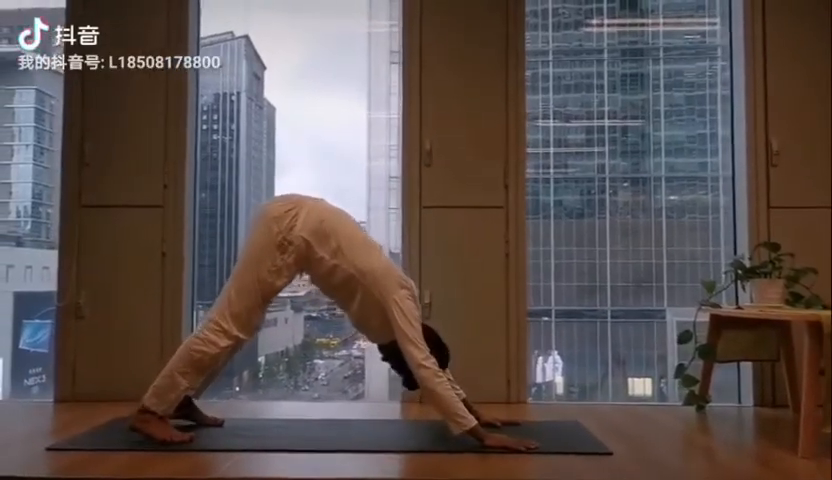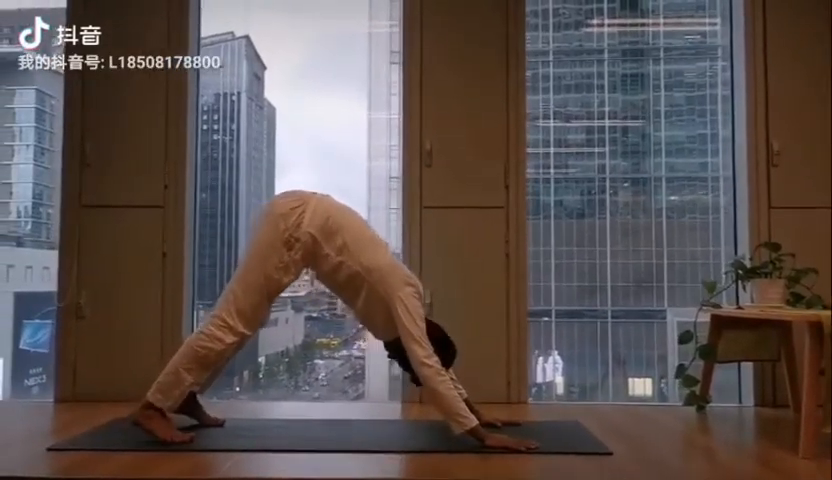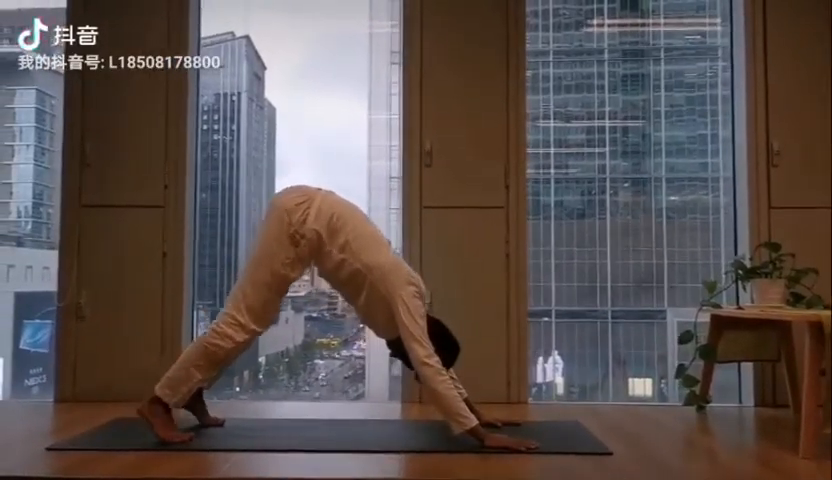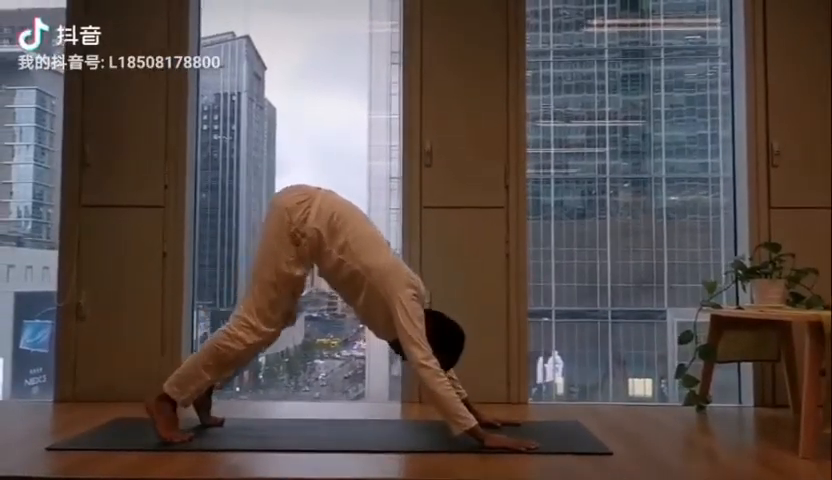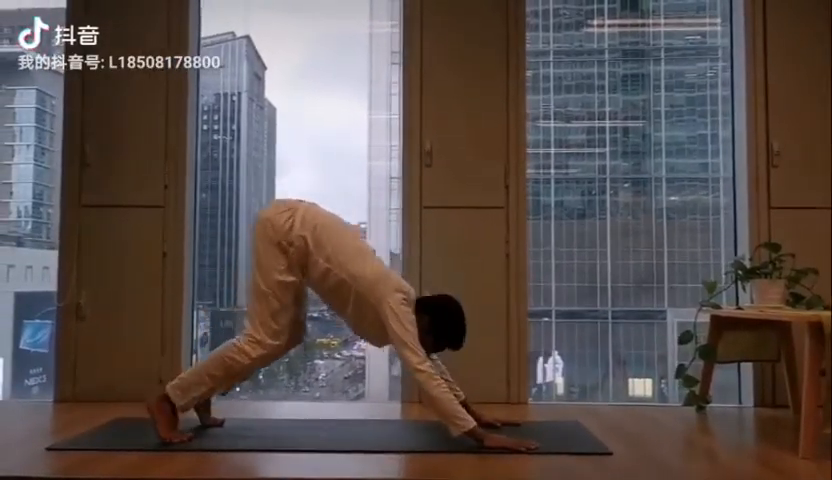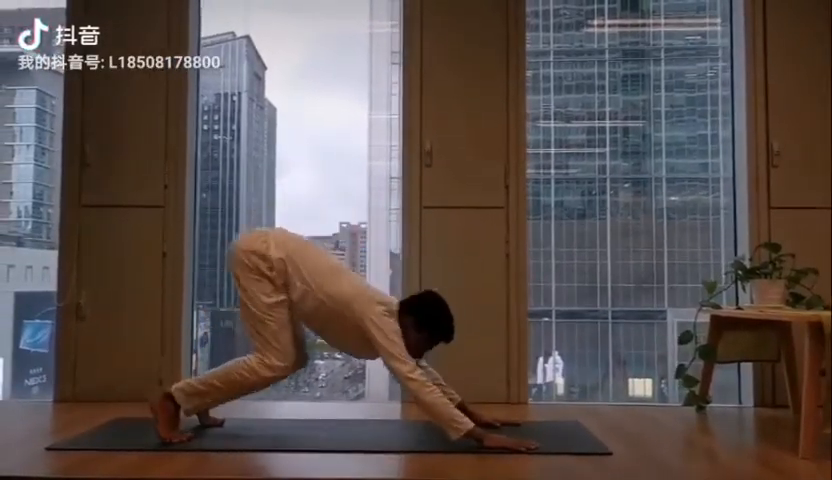
dt=0.2s
person 1, frame 1
left shoulder: (399, 301)
right shoulder: (398, 300)
left elbow: (429, 366)
right elbow: (426, 370)
left wrist: (474, 414)
right wrist: (481, 434)
left hip: (297, 224)
right hip: (290, 224)
left knee: (236, 325)
right knee: (229, 325)
left ankle: (181, 400)
right ankle: (150, 411)
person 1, frame 2
left shoulder: (406, 297)
right shoulder: (404, 298)
left elbow: (433, 364)
right elbow: (428, 368)
left wrist: (475, 413)
right wrist: (481, 433)
left hip: (303, 220)
right hip: (297, 221)
left knee: (241, 321)
right knee: (234, 322)
left ankle: (185, 397)
right ankle: (154, 407)
person 1, frame 3
left shoulder: (407, 297)
right shoulder: (405, 297)
left elbow: (433, 364)
right elbow: (428, 367)
left wrist: (474, 413)
right wrist: (480, 434)
left hip: (306, 214)
right hip: (301, 215)
left knee: (254, 318)
right knee: (245, 320)
left ankle: (191, 393)
right ankle: (161, 402)
person 1, frame 4
left shoulder: (410, 298)
right shoulder: (404, 299)
left elbow: (434, 362)
right elbow: (427, 368)
left wrist: (472, 411)
right wrist: (480, 433)
left hip: (306, 212)
right hip: (301, 214)
left knee: (279, 319)
right knee: (258, 324)
left ankle: (202, 389)
right ankle: (167, 399)
person 1, frame 5
left shoulder: (404, 304)
right shoulder: (397, 305)
left elbow: (429, 363)
right elbow: (422, 372)
left wrist: (470, 410)
right wrist: (479, 434)
left hip: (293, 228)
right hip: (285, 227)
left knee: (290, 336)
right knee: (267, 339)
left ankle: (198, 395)
right ankle: (170, 401)
person 1, frame 6
left shoulder: (386, 316)
right shoulder: (379, 318)
left elbow: (419, 369)
right elbow: (413, 380)
left wrist: (468, 411)
right wrist: (478, 434)
left hip: (272, 256)
right hip: (260, 255)
left knee: (292, 359)
right knee: (276, 363)
left ankle: (197, 400)
right ankle: (172, 400)
